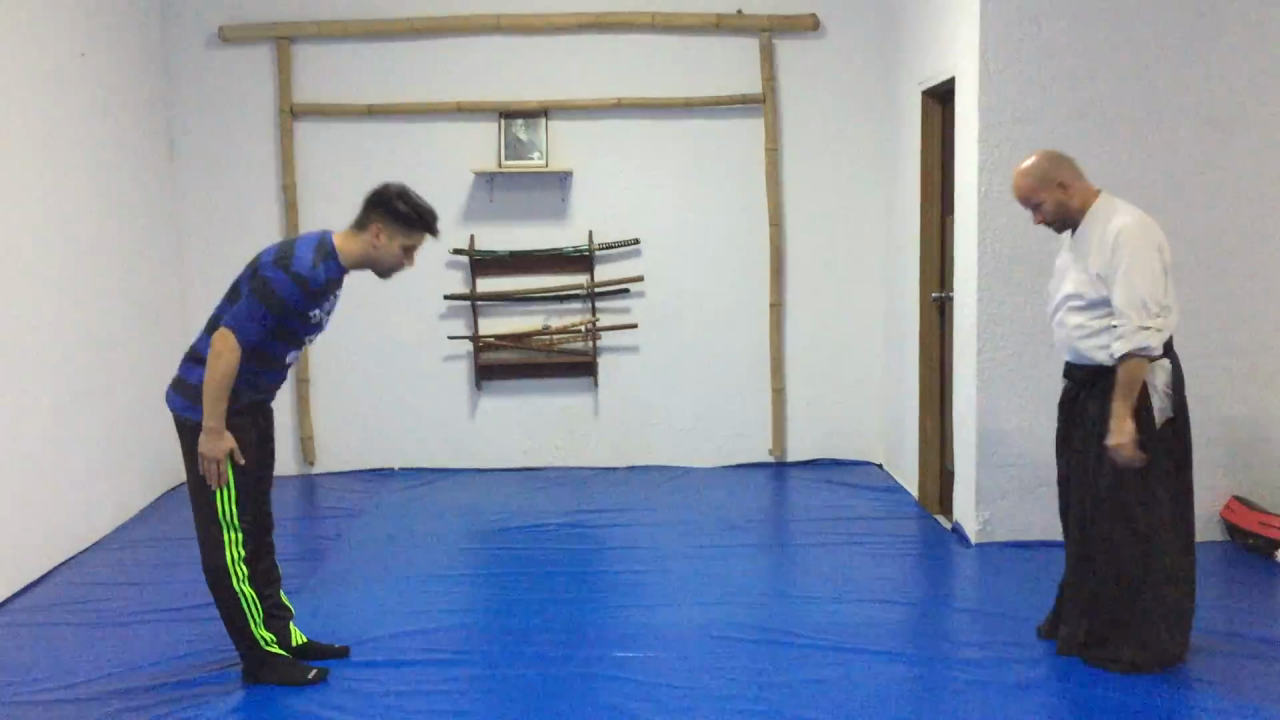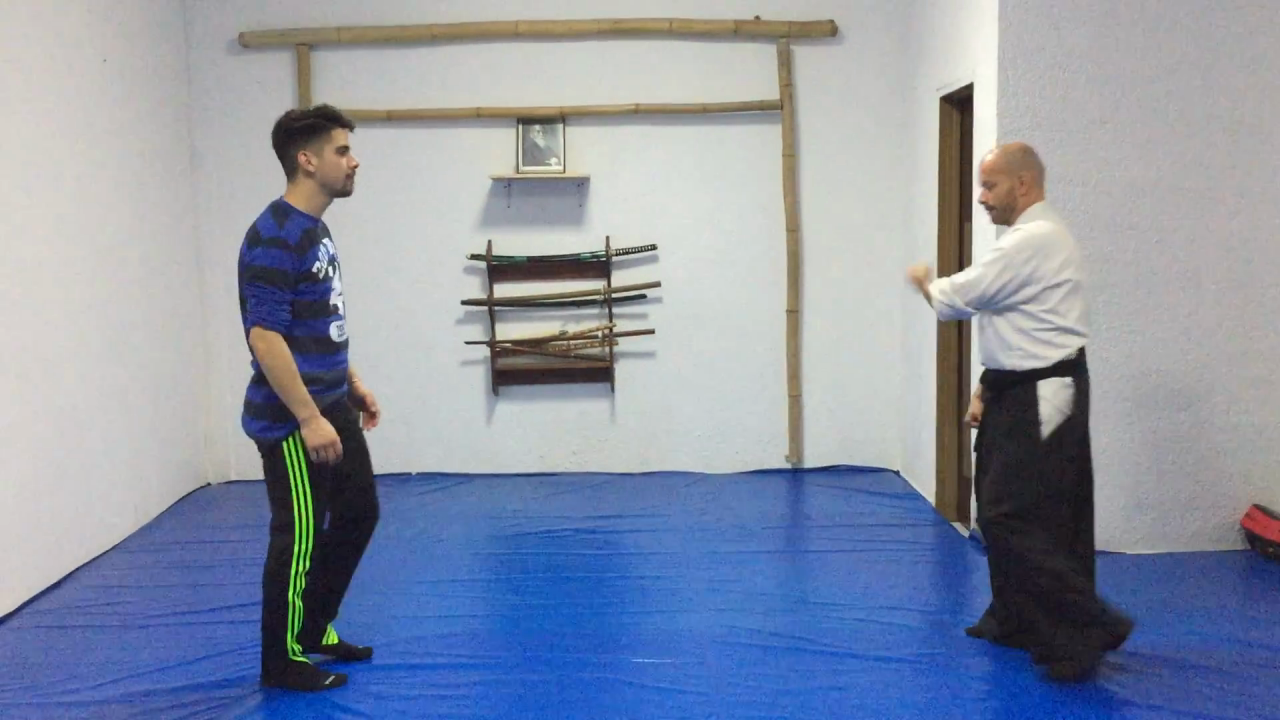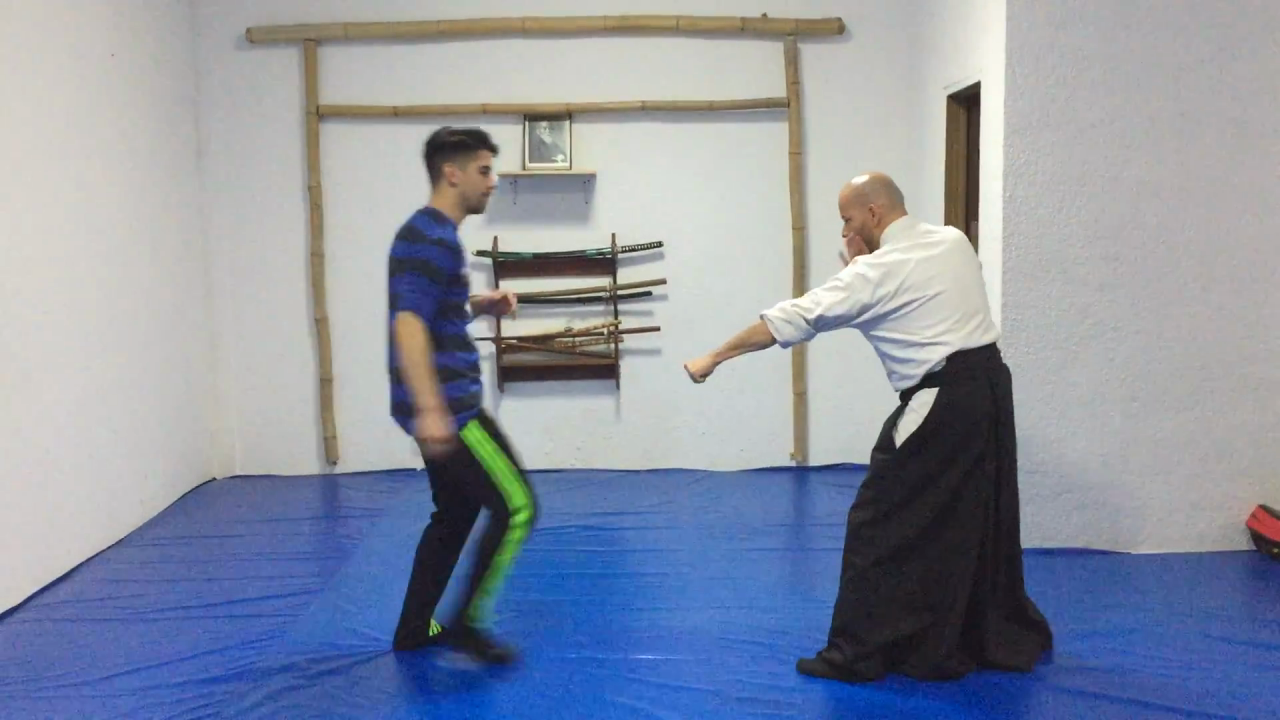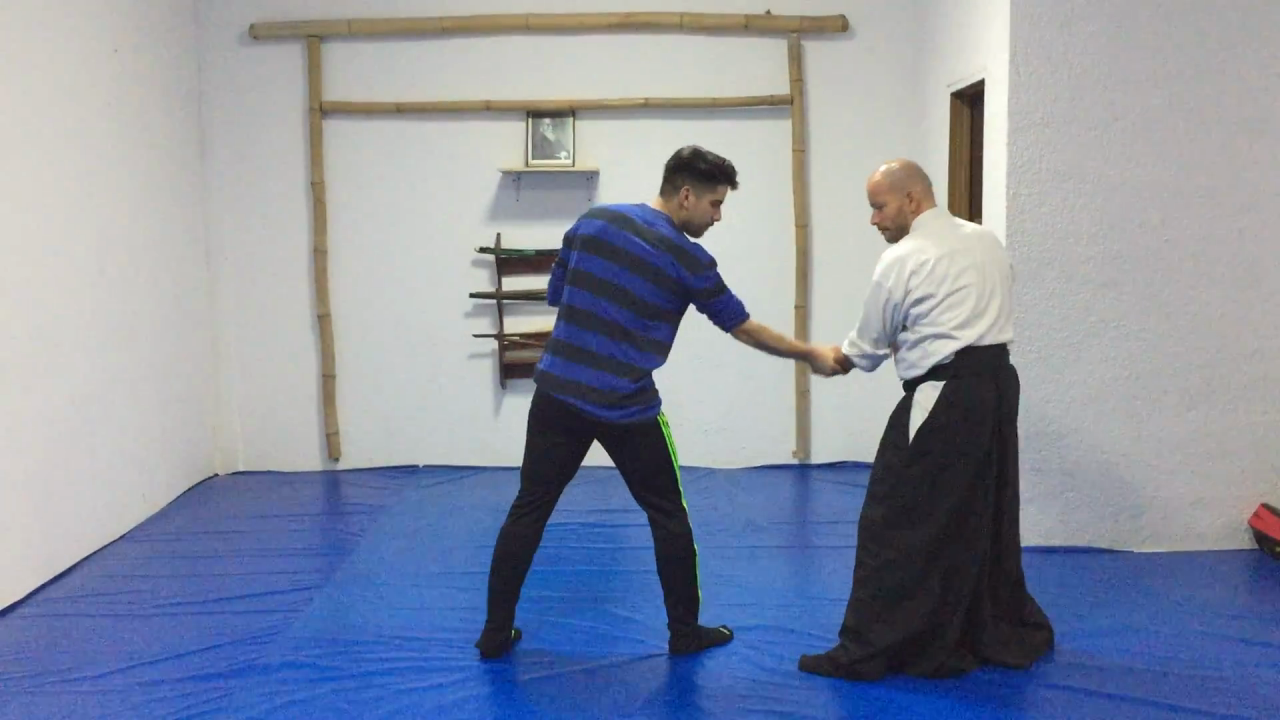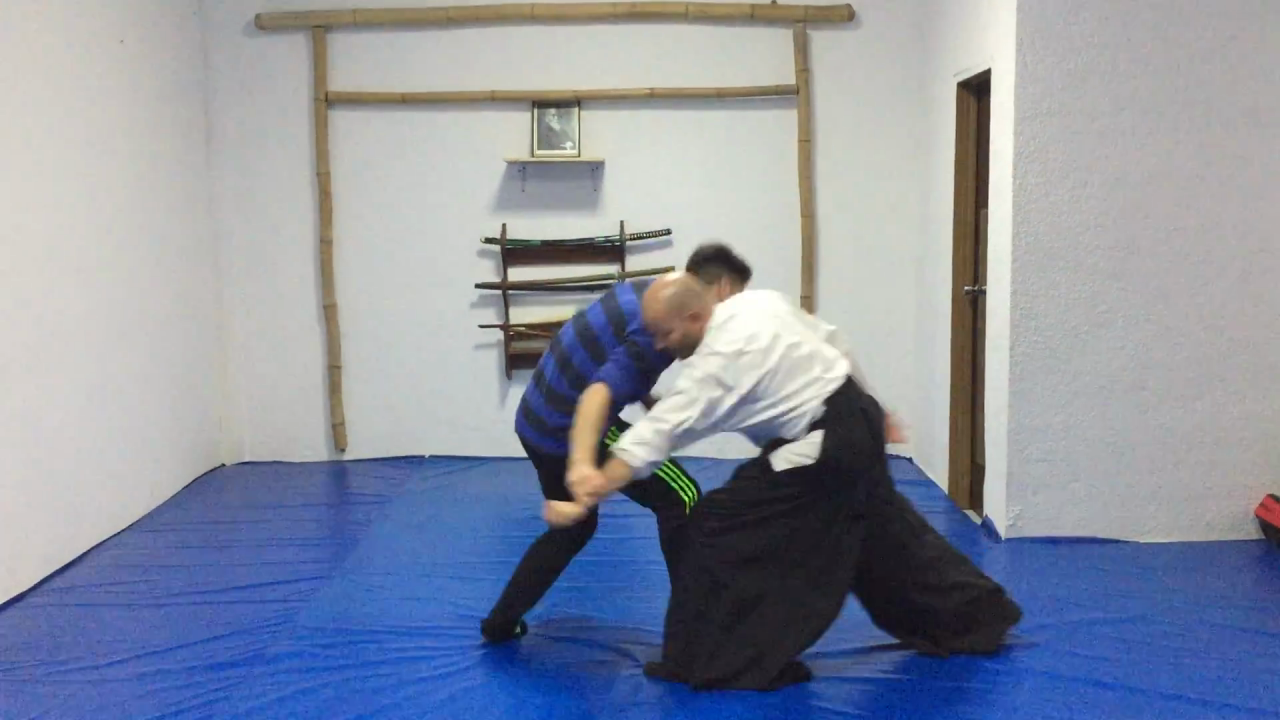
dt=1s
person 1, frame 1
left shoulder: (1127, 232)
right shoulder: (1077, 235)
left elbow: (1138, 335)
left wrist: (1122, 416)
right wrist: (1079, 395)
left hip: (1135, 393)
right hip: (1086, 387)
left knee: (1134, 519)
right knee: (1086, 512)
left ankle: (1143, 640)
right ankle: (1085, 621)
person 1, frame 2
left shoulder: (1032, 242)
right shoulder: (1033, 239)
left elbow: (957, 298)
left wrist: (926, 282)
right wrist: (985, 391)
left hip: (1041, 400)
right hip: (1021, 394)
left knee: (1010, 515)
right knee: (1008, 511)
left ankle: (1084, 631)
right ankle: (1021, 621)
person 1, frame 3
left shoulder: (877, 271)
right shoulder: (954, 242)
left elbow: (792, 318)
left wrist: (713, 358)
left hip: (942, 403)
right hip: (989, 390)
left knee: (881, 526)
right knee: (981, 521)
left ankle: (855, 654)
right ankle: (1005, 637)
person 1, frame 4
left shoulder: (902, 259)
right shoulder: (988, 241)
left elbow: (867, 349)
left hip: (945, 398)
right hip: (996, 385)
left knee: (897, 522)
right knee: (985, 516)
left ankle: (866, 652)
right ankle: (1009, 632)
person 1, frame 5
left shoulder: (715, 363)
right shoulder: (757, 304)
left elbow: (653, 436)
right elbow: (825, 343)
left wrist: (584, 500)
right wrist: (866, 410)
left hip: (823, 447)
right hip: (858, 421)
left knee: (718, 531)
right knee: (881, 531)
left ankle: (710, 664)
right ankle: (973, 620)
person 2, frame 1
left shoulder: (329, 263)
right shoulder: (298, 270)
right elbow: (227, 340)
right wrist: (212, 430)
left hip: (250, 404)
right hip: (211, 406)
left knee: (256, 525)
right knee: (228, 532)
left ankle: (282, 633)
right ankle: (262, 655)
person 2, frame 2
left shoulder: (316, 228)
right shoulder: (274, 237)
right elbow: (265, 337)
left wrist: (353, 384)
right wrist: (308, 418)
left hip: (330, 406)
right hip: (290, 420)
left knee: (359, 515)
right knee: (300, 538)
left ankle: (316, 632)
right ankle: (283, 660)
person 2, frame 3
left shoulder: (427, 232)
right shoulder: (431, 237)
right elbow: (408, 323)
left wrist: (476, 304)
right wrist: (430, 409)
left hip: (450, 403)
right hip: (446, 408)
left knee: (455, 511)
right knee: (516, 508)
left ankle: (415, 627)
right ankle: (467, 626)
person 2, frame 4
left shoulder: (593, 221)
right shoulder: (689, 260)
left elbow: (556, 294)
right elbow: (742, 326)
right wrist: (812, 354)
left hip: (557, 391)
right hip: (627, 407)
left knee: (529, 508)
right knee: (668, 516)
left ankle: (496, 632)
right ankle: (685, 631)
person 2, frame 5
left shoulder: (640, 290)
right elbow: (599, 393)
left wrist: (647, 398)
right wrist: (582, 467)
left hip: (535, 422)
right hip: (569, 429)
left knee: (573, 527)
right knee: (679, 499)
left ankle: (501, 619)
